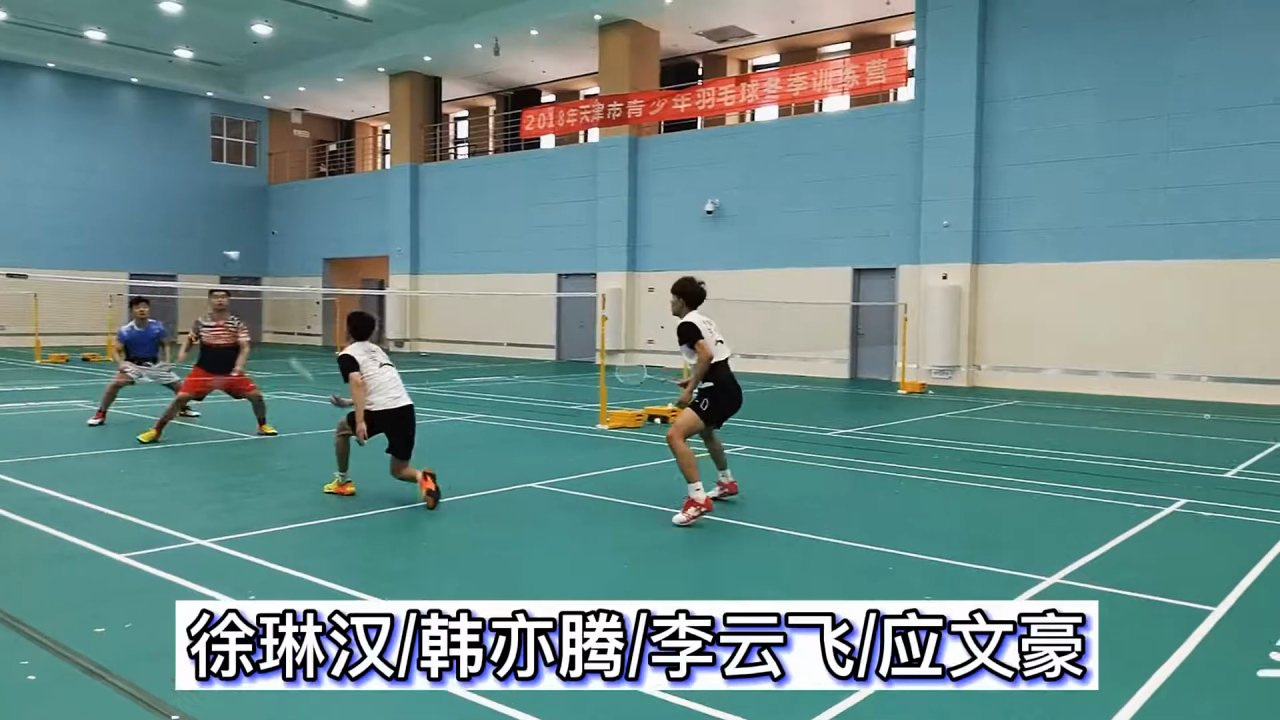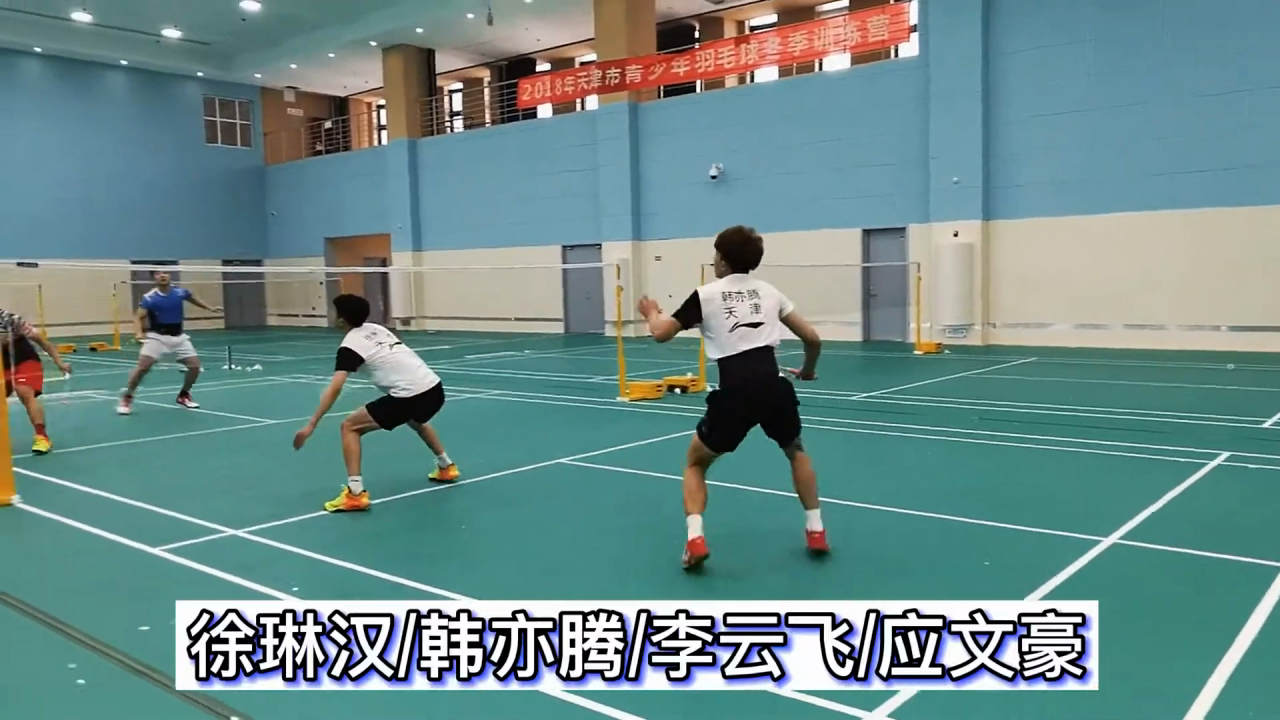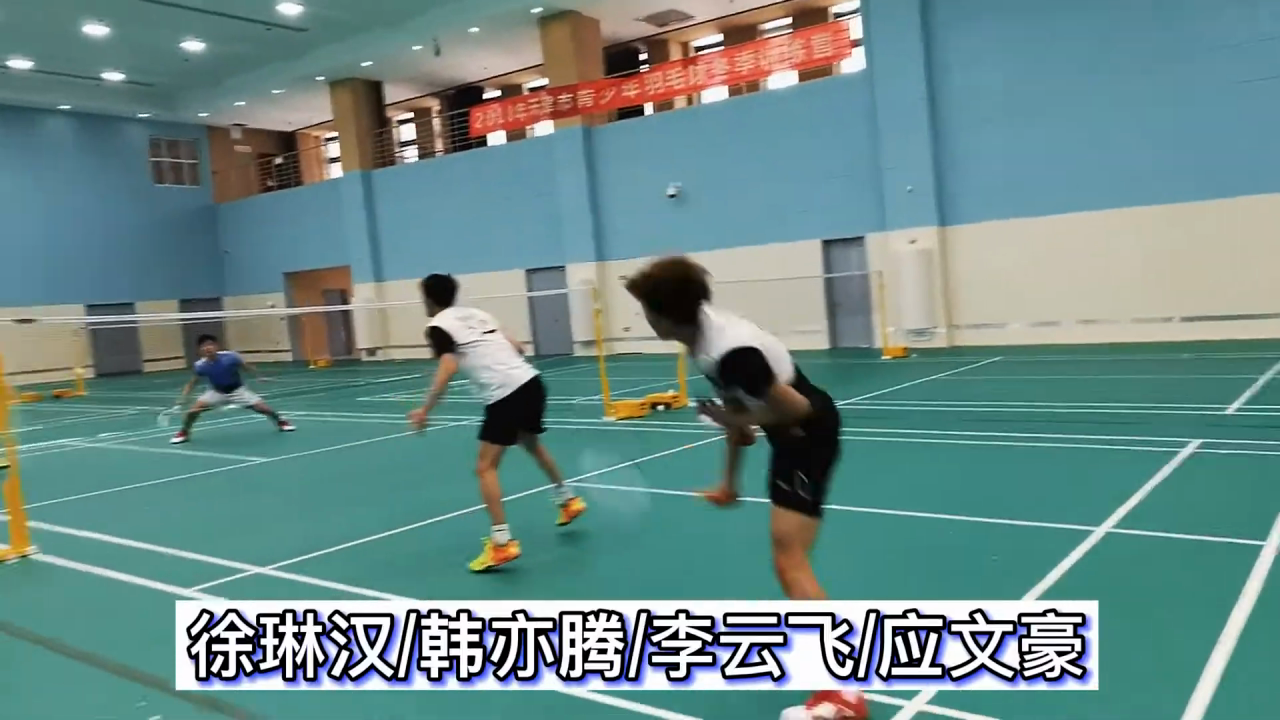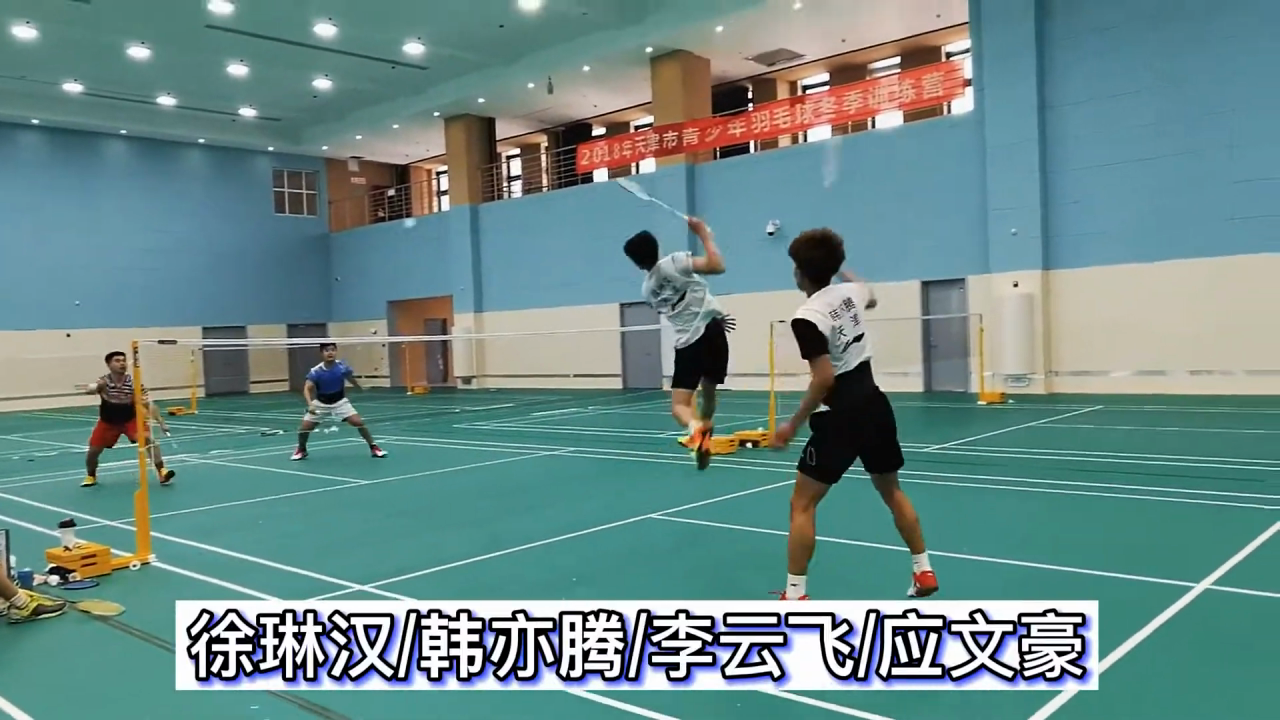
dt=1s
person 1, frame 1
left shoulder: (686, 324)
right shoulder: (704, 320)
left elbow: (705, 355)
left wrist: (691, 388)
right wrist: (693, 380)
left hip: (717, 391)
right hip: (729, 389)
left knee: (676, 435)
right knee: (707, 433)
left ankle: (698, 498)
right ankle: (725, 483)
person 1, frame 2
left shoulder: (705, 295)
right shoulder: (770, 292)
left elbow: (662, 334)
right elbow: (812, 338)
left wrist: (651, 314)
right wrist: (809, 369)
left hip: (733, 392)
right hip: (774, 387)
left knee: (695, 465)
right knee: (796, 453)
left ankle: (695, 539)
right ankle: (815, 531)
person 1, frame 3
left shoulder: (732, 355)
right shoulder: (709, 327)
left elbow: (795, 409)
right elbow: (735, 407)
left wrist: (741, 421)
right wrist: (730, 480)
left hip: (807, 439)
right hip: (795, 434)
left knee: (788, 561)
person 1, frame 4
left shoulder: (806, 318)
right shoulder: (850, 292)
left elbow: (824, 379)
right elbow: (870, 298)
left wrist: (792, 425)
right wrist: (843, 271)
left hip: (841, 419)
right hip: (875, 408)
left knee: (801, 506)
right knee: (892, 492)
left ankle: (795, 594)
right ankle: (923, 571)
person 2, frame 1
left shoulder: (346, 355)
right shoulder: (376, 350)
left elbow: (358, 384)
left wrist: (359, 420)
right wrist: (348, 402)
left hip: (383, 412)
right hip: (406, 410)
left knee: (342, 430)
right knee: (399, 471)
left ankle: (343, 482)
right ankle: (422, 477)
person 2, frame 2
left shoulder: (349, 346)
right shoulder: (378, 329)
left elbow: (335, 387)
left wrist: (311, 425)
left hip: (409, 396)
right hip: (434, 389)
left knee: (350, 427)
right knee: (417, 421)
left ankle: (356, 494)
right ankle: (446, 466)
person 2, frame 3
left shoulder: (438, 326)
right shoulder: (478, 314)
left elbow: (448, 367)
right elbow: (517, 348)
left wrist: (425, 408)
left hip: (503, 395)
right hip: (531, 383)
left knee: (485, 468)
right knee: (532, 445)
left ankle: (502, 543)
right ankle: (569, 501)
person 2, frame 4
left shoulder: (649, 289)
right shoulder: (674, 262)
right elbow: (717, 266)
right wrist: (703, 231)
left hip: (687, 345)
right hip: (711, 334)
left knee: (679, 406)
right knee: (708, 390)
left ankle: (696, 428)
right ankle: (704, 430)
